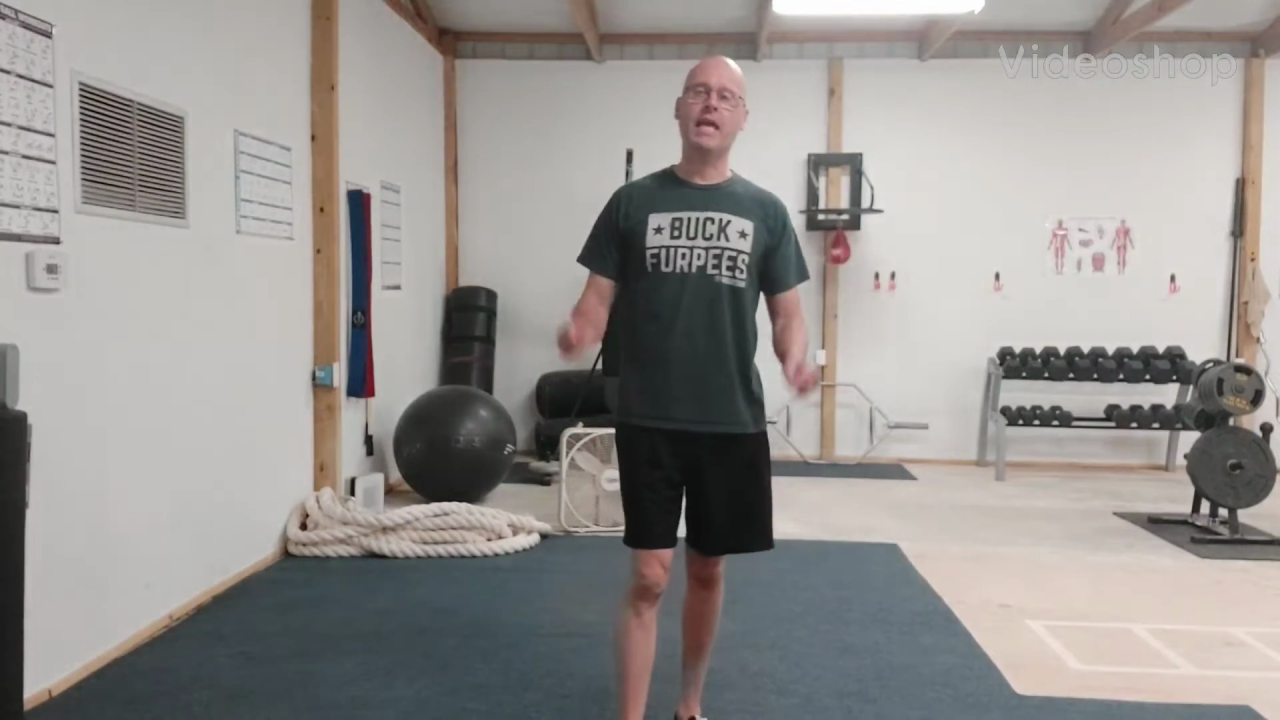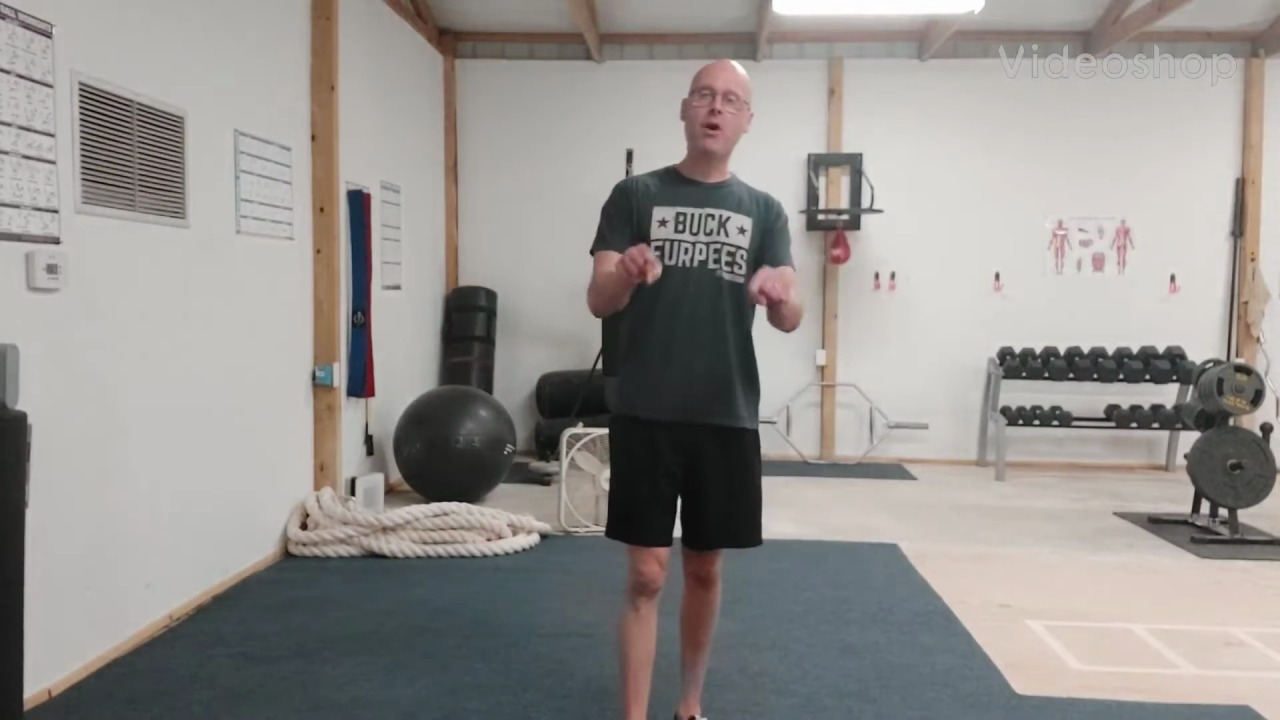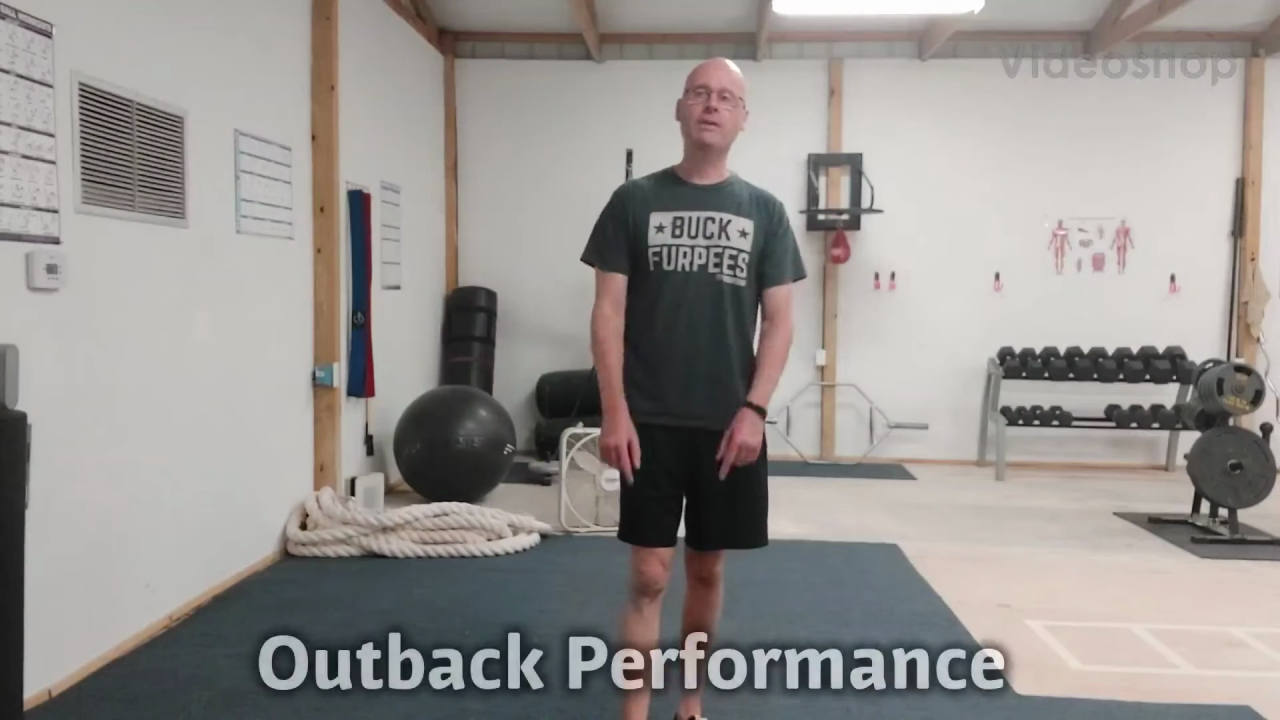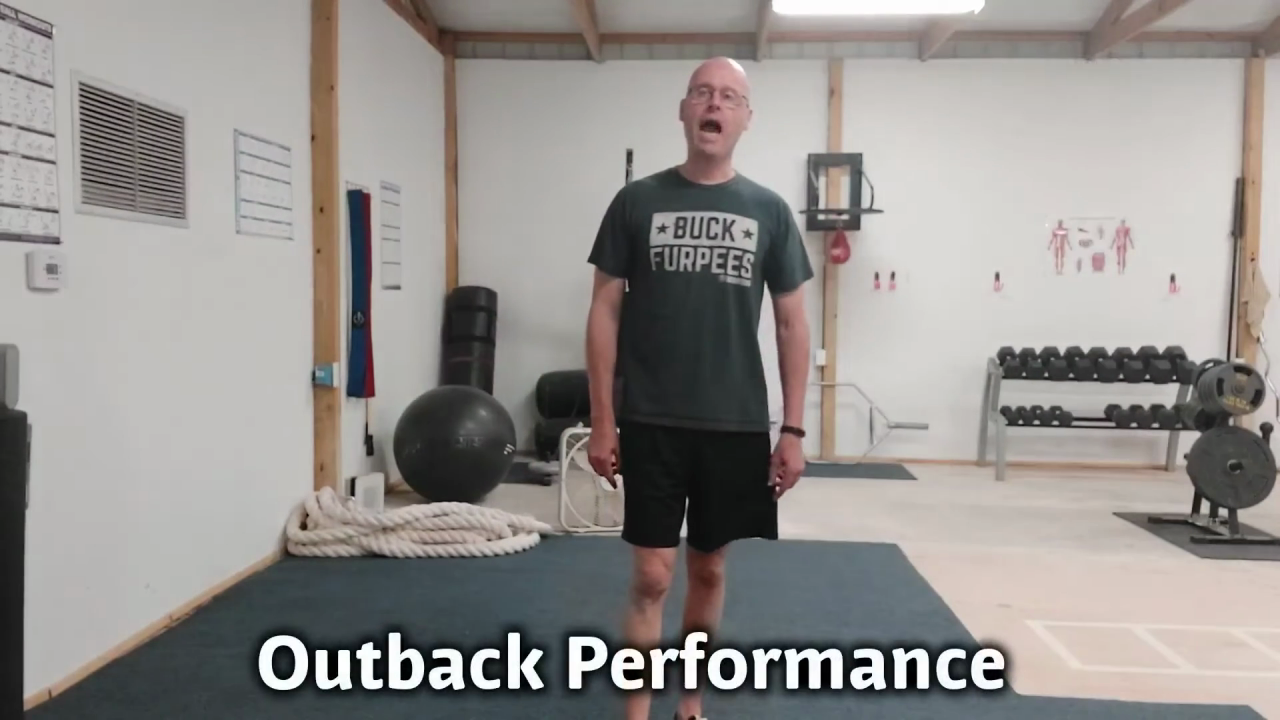
dt=0.5s
person 1, frame 1
left shoulder: (765, 210)
right shoulder: (633, 202)
left elbow: (787, 315)
right elbow: (599, 299)
left wrist: (795, 360)
right wrist: (581, 328)
left hip: (733, 425)
right hip: (649, 423)
left knee: (708, 571)
right knee: (648, 578)
person 1, frame 2
left shoulder: (762, 210)
right shoulder: (636, 194)
left elbow: (790, 310)
right elbow: (599, 297)
left wrist: (779, 295)
right wrist: (623, 273)
left hip: (727, 417)
right hip: (645, 415)
left knee: (704, 568)
right knee: (646, 573)
person 1, frame 3
left shoulder: (764, 210)
right shoulder: (634, 200)
left elbow: (779, 319)
right elbow: (608, 309)
left wrist: (754, 409)
right wrist: (615, 412)
left hip: (727, 427)
right hip: (650, 422)
left knee: (707, 569)
right knee: (649, 575)
person 1, frame 4
left shoulder: (769, 211)
right shoulder: (637, 201)
left elbow: (792, 323)
right elbow: (604, 313)
left wrist: (792, 429)
right wrist: (602, 419)
left hip: (736, 424)
right hip: (650, 423)
left knee: (708, 569)
right knee: (651, 576)
